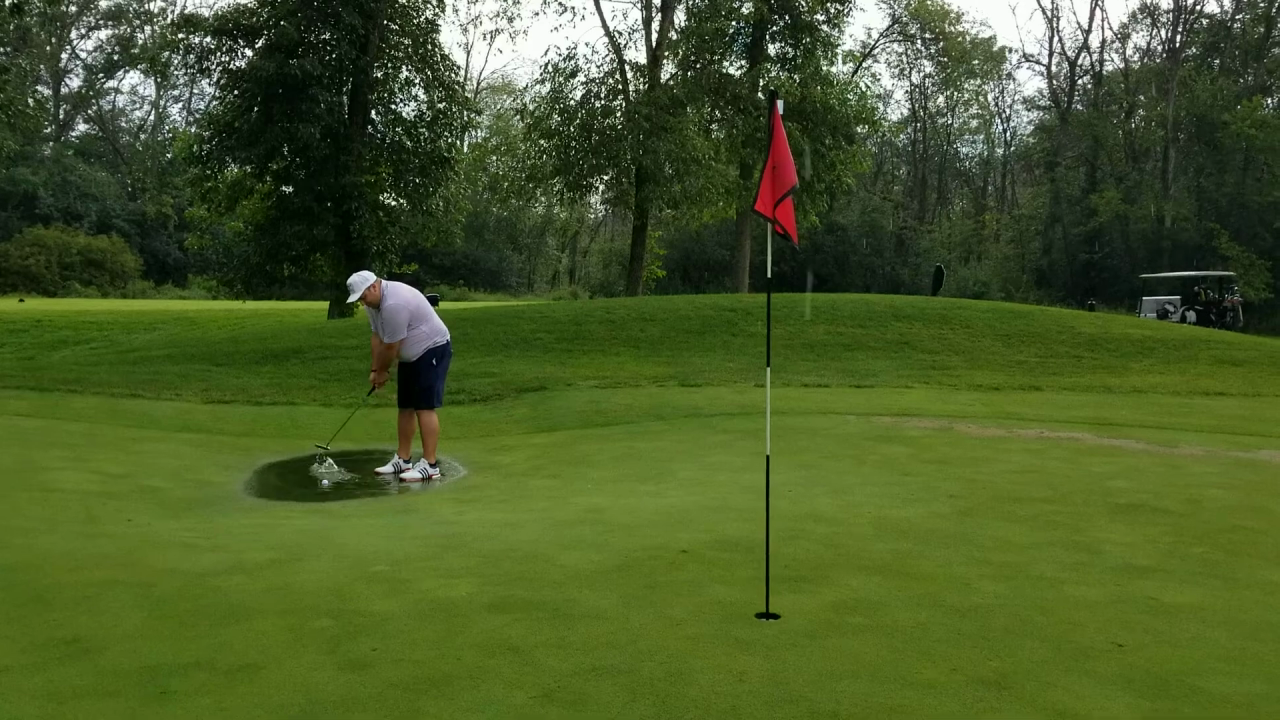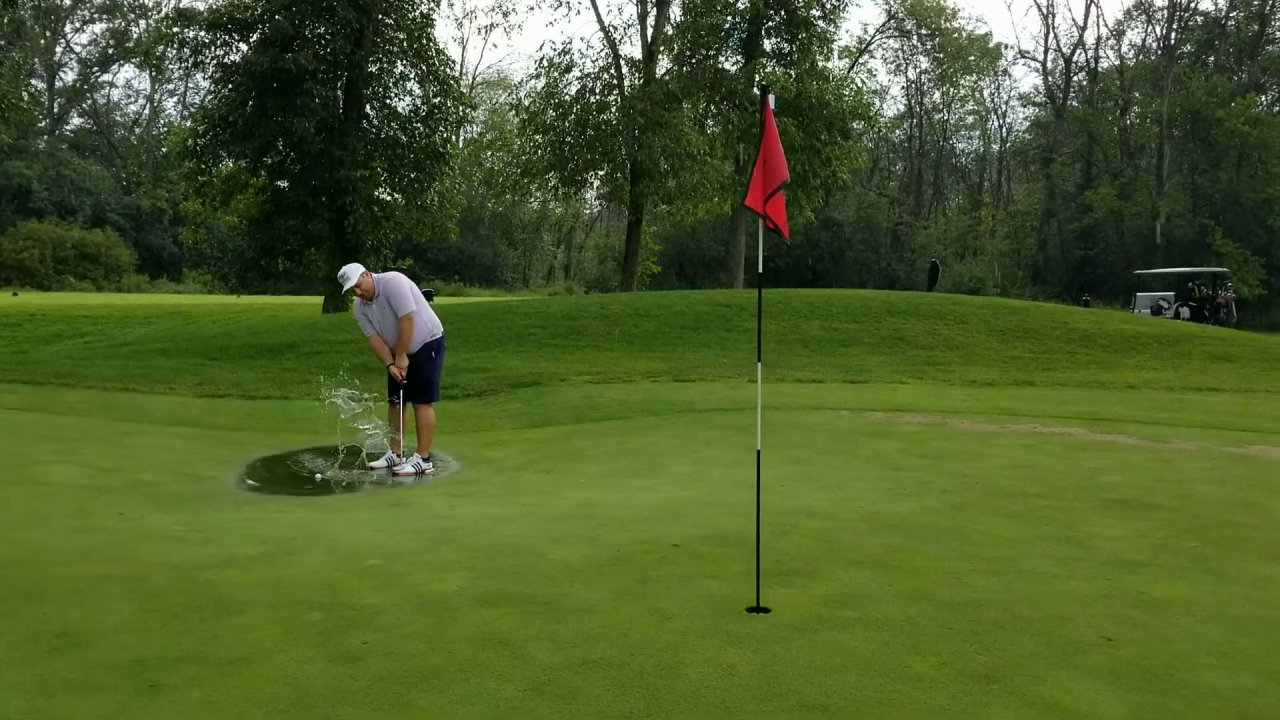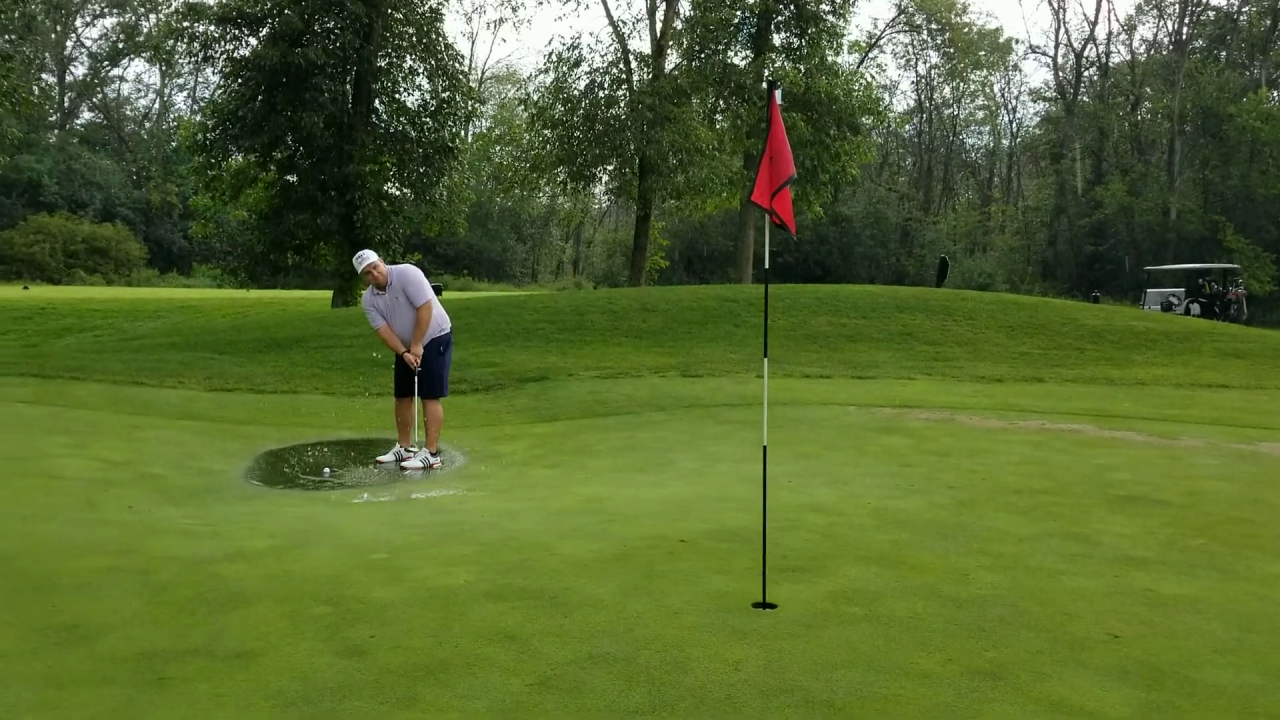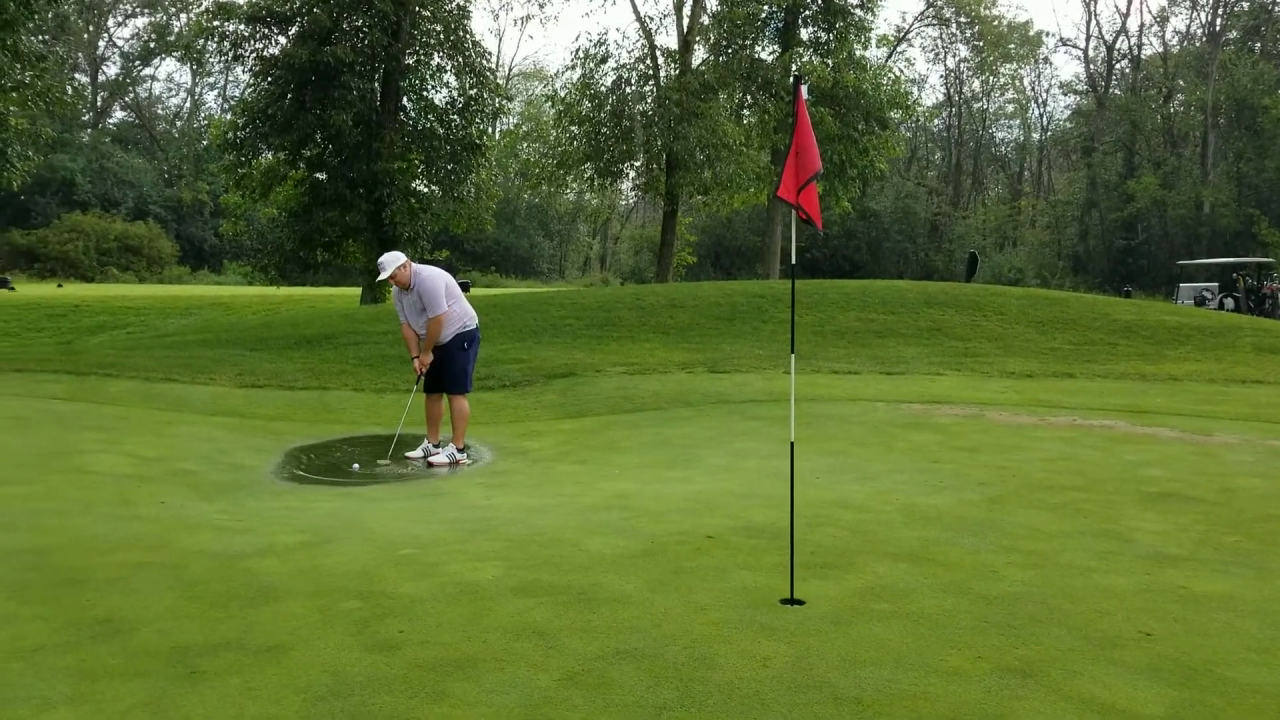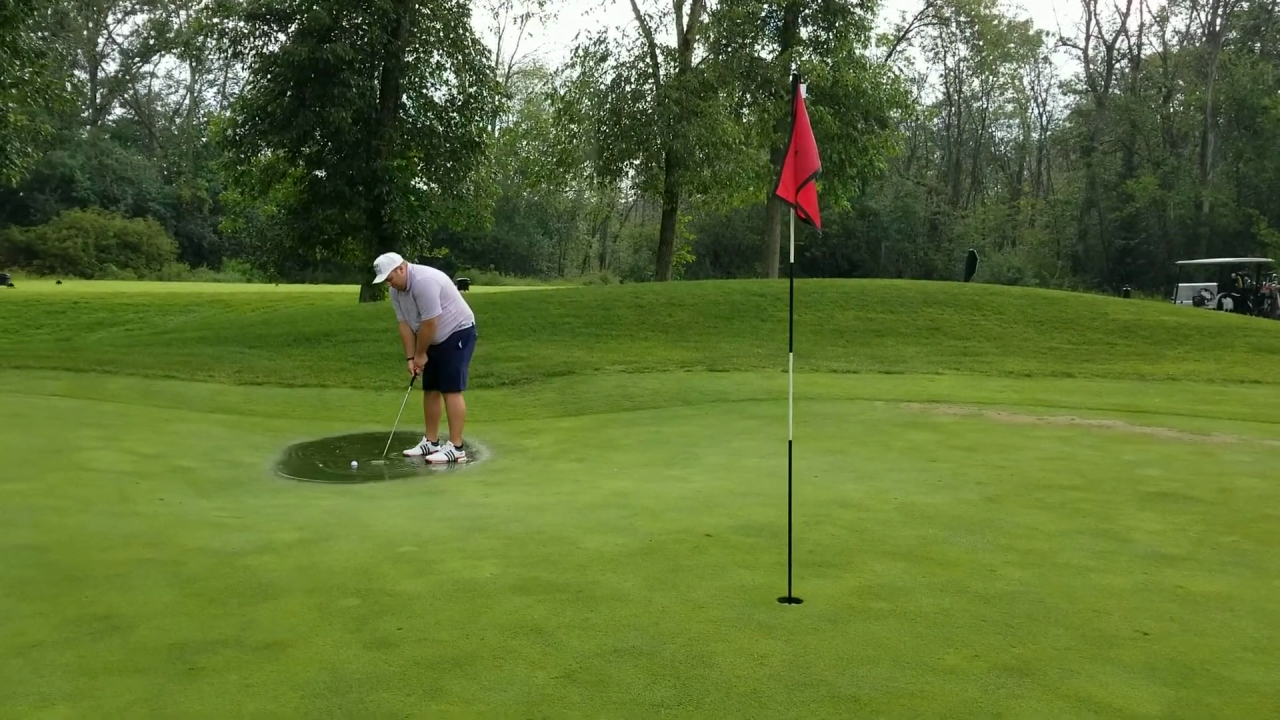
dt=0.5s
person 1, frame 1
left shoulder: (394, 304)
right shoulder: (374, 302)
left elbow: (390, 346)
right elbow: (377, 337)
left wrist: (382, 372)
right wrist: (374, 370)
left hip: (432, 351)
right hip: (410, 356)
left knee: (424, 407)
right knee: (406, 407)
left ankle: (430, 465)
right ankle: (403, 460)
person 1, frame 2
left shoulder: (392, 282)
right shoulder: (360, 305)
left elbow: (407, 320)
right elbow: (374, 338)
left wrist: (401, 357)
right wrist: (390, 364)
left hip: (427, 345)
right hip: (401, 353)
left knee: (422, 402)
right knee: (396, 402)
left ankle: (423, 459)
right ankle: (396, 454)
person 1, frame 3
left shoulder: (407, 273)
right shoulder: (368, 299)
left elbow: (425, 308)
right elbow: (383, 330)
left wrist: (417, 345)
right wrist: (403, 353)
left hip: (434, 340)
right hip: (406, 348)
left knee: (430, 397)
right knee: (402, 397)
left ankle: (431, 453)
right ankle: (404, 448)
person 1, frame 4
left shoulder: (429, 279)
right shoulder: (398, 292)
left elbow: (437, 320)
right elbow: (407, 326)
left wrist: (426, 352)
right wrist: (415, 357)
left hip: (461, 335)
right hip: (436, 343)
left knee: (456, 392)
right knee: (432, 392)
left ankle: (458, 450)
right ankle: (432, 444)
person 1, frame 5
left shoulder: (424, 281)
right shoulder: (396, 290)
left elbow: (429, 324)
right elbow: (404, 324)
left wrist: (420, 354)
right wrist: (410, 357)
left hip: (457, 334)
right hip: (435, 340)
left knee: (451, 390)
right knee: (431, 390)
left ankle: (456, 447)
right ankle: (431, 442)
